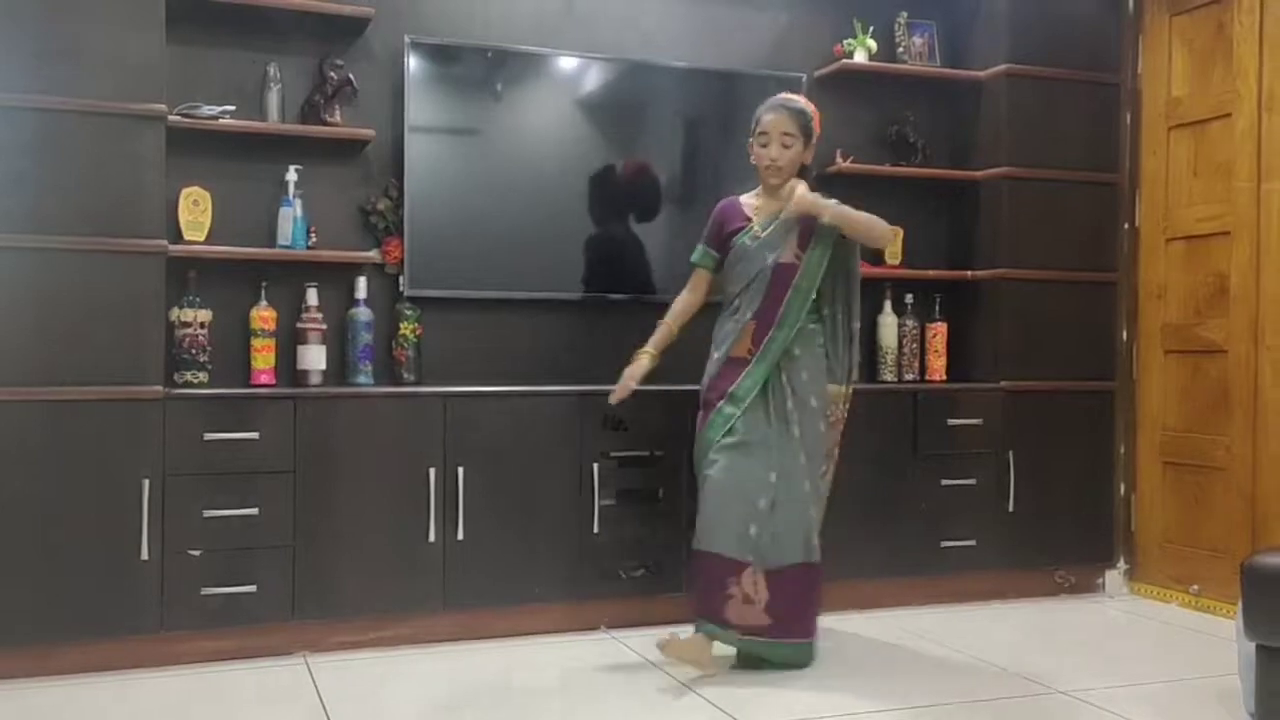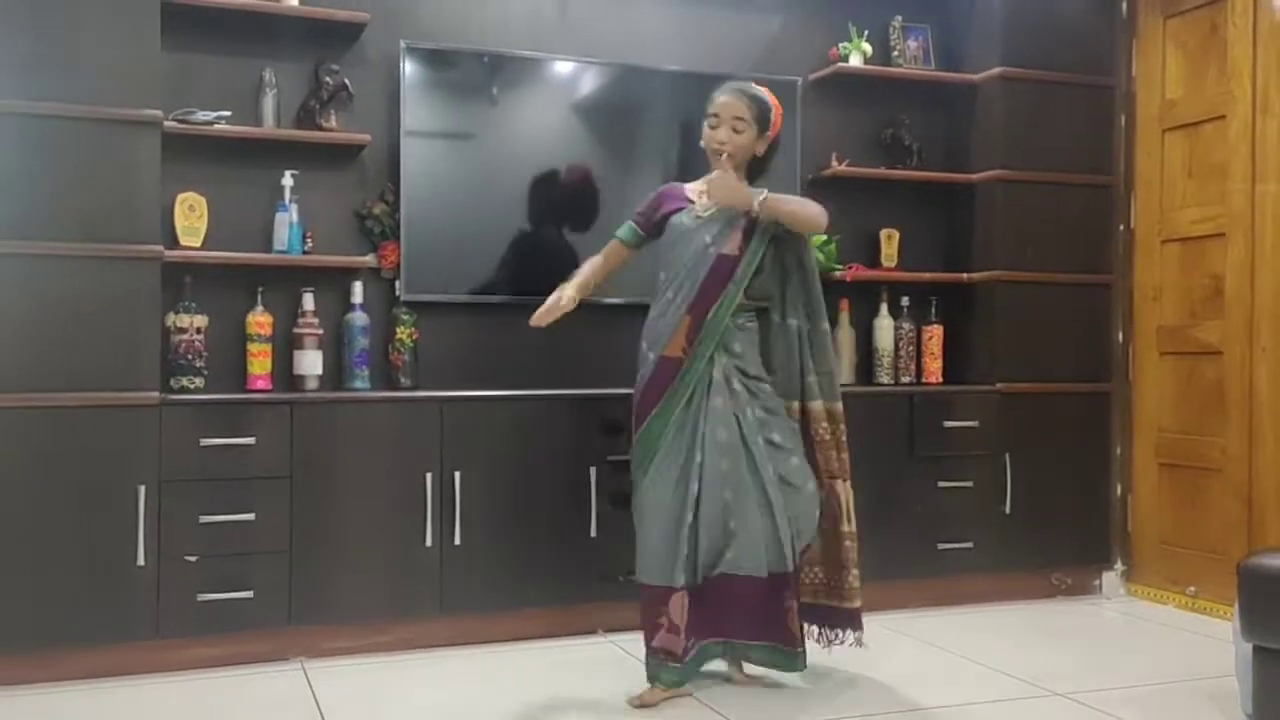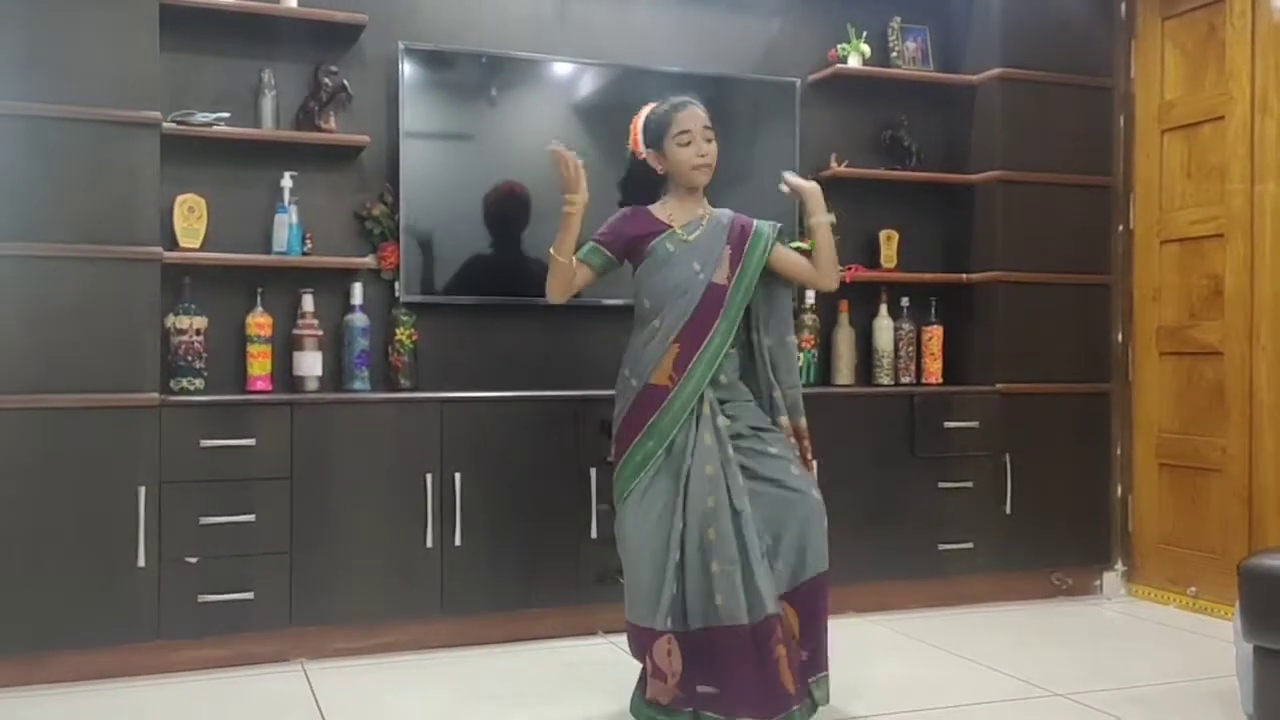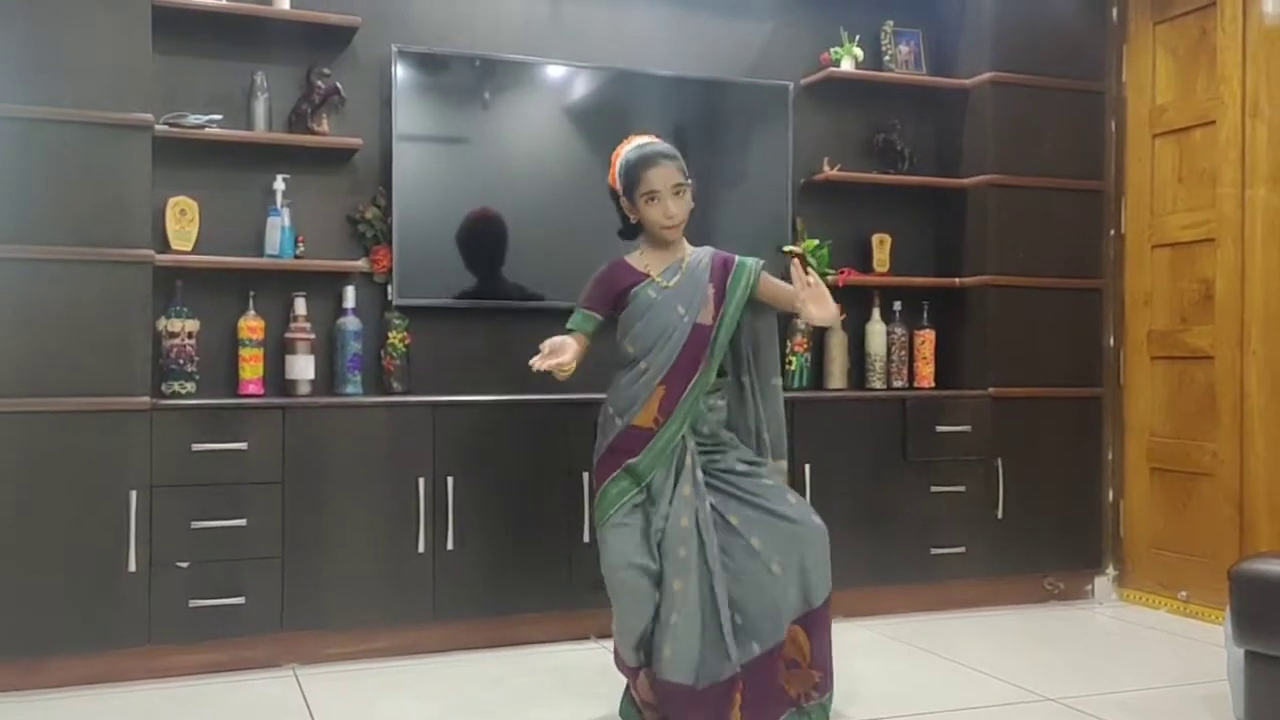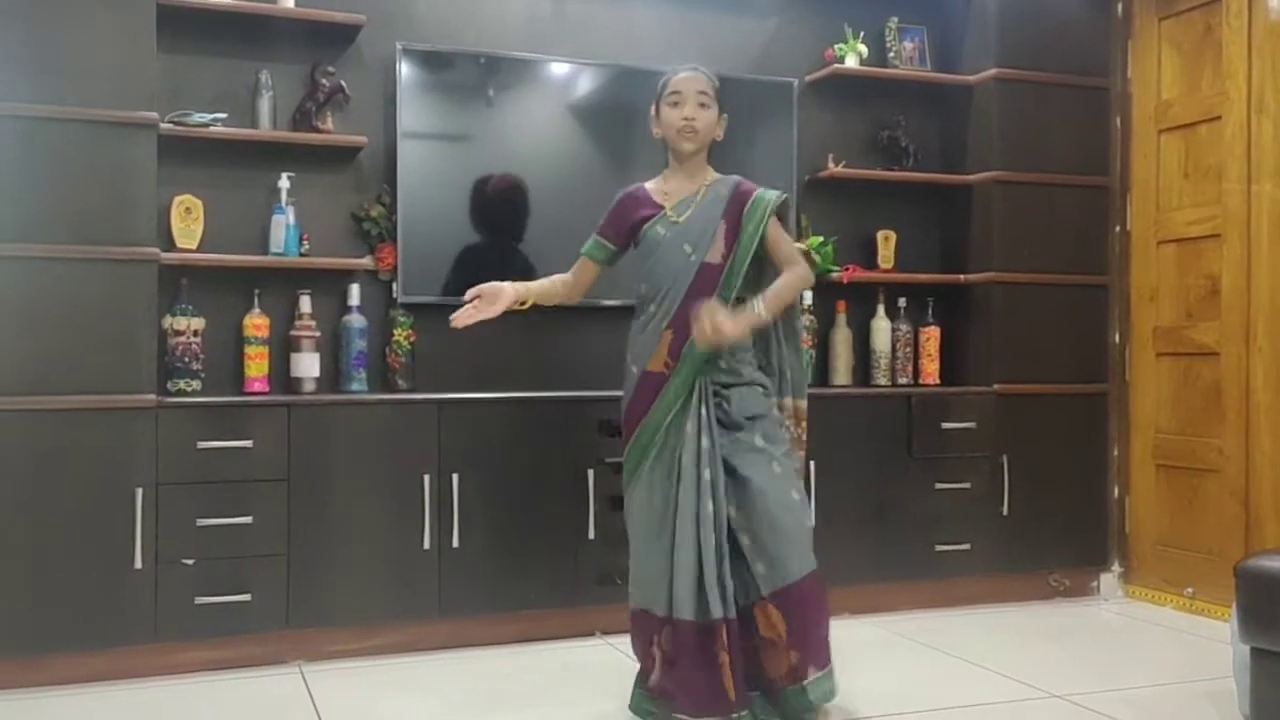
dt=0.5s
person 1, frame 1
left shoulder: (822, 212)
right shoulder: (729, 214)
left elbow: (882, 237)
right elbow: (694, 291)
left wrist: (815, 208)
right wrist: (649, 353)
left hip: (797, 371)
right hip: (737, 369)
left knee: (786, 492)
right knee: (730, 486)
left ankle: (772, 629)
right ankle: (718, 624)
person 1, frame 2
left shoulder: (765, 208)
right shoulder: (669, 199)
left elbow: (819, 219)
right elbow: (608, 258)
left wrist: (746, 200)
right wrist: (571, 289)
left hip: (739, 374)
right hip: (671, 376)
left knee: (761, 494)
right knee: (669, 504)
left ankle: (740, 636)
right ankle: (673, 664)
person 1, frame 3
left shoulder: (742, 232)
right shoulder: (636, 223)
left elbow: (823, 278)
right elbow: (558, 290)
left wrist: (816, 210)
right wrist: (572, 211)
left hip: (729, 404)
right hip: (656, 407)
left knee: (793, 508)
right knee: (660, 540)
person 1, frame 4
left shoulder: (725, 270)
right shoulder: (618, 277)
left elbow: (807, 300)
right elbow: (571, 345)
left wrist: (821, 309)
right wrist: (564, 354)
left hip: (714, 446)
right hip: (639, 453)
left knee: (797, 537)
right knee: (641, 575)
person 1, frame 5
left shoulder: (745, 199)
right shoulder: (634, 203)
left elbow: (799, 269)
right elbow: (576, 282)
left wrist: (744, 319)
right wrist: (519, 293)
left hip: (737, 384)
right hip: (663, 388)
left knee: (768, 513)
right knee: (670, 523)
